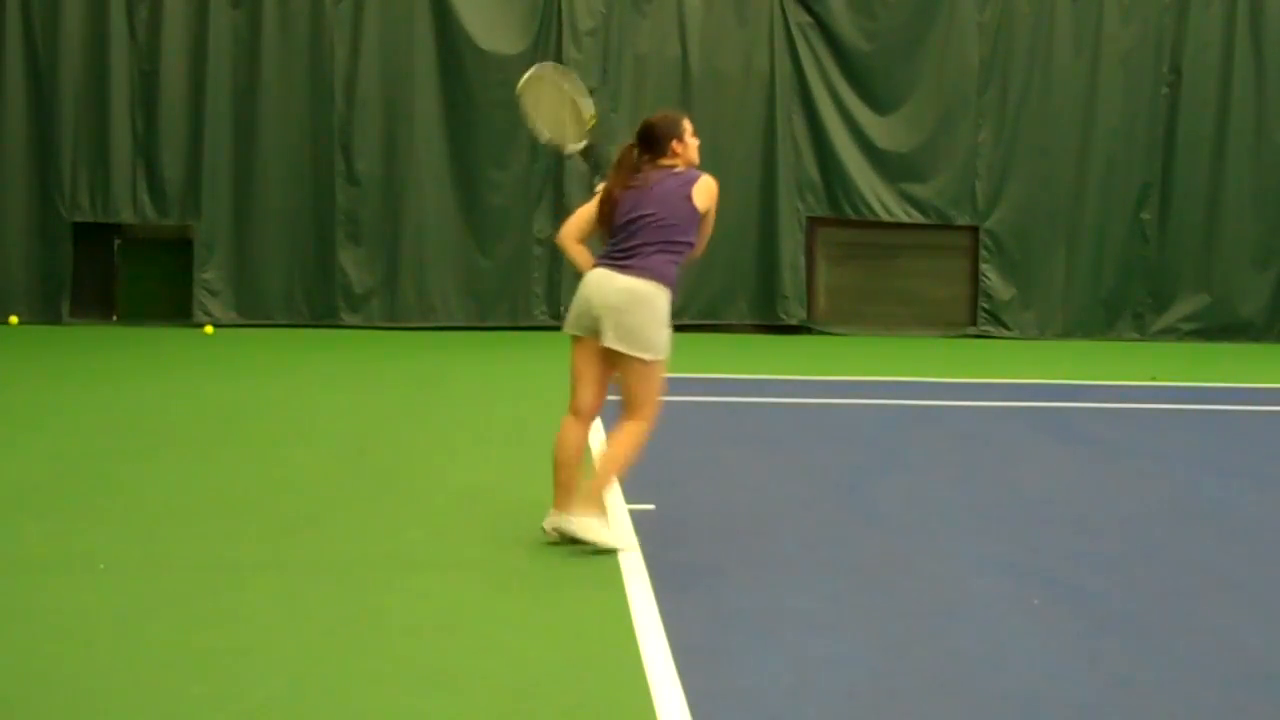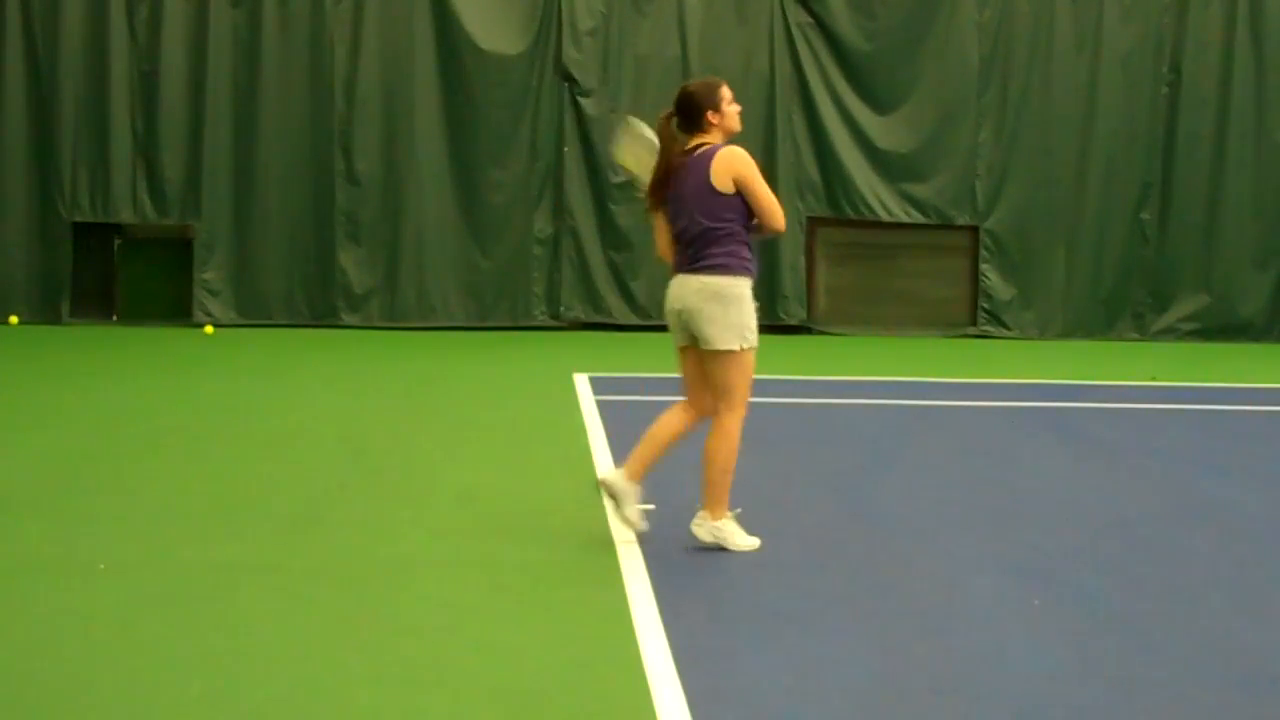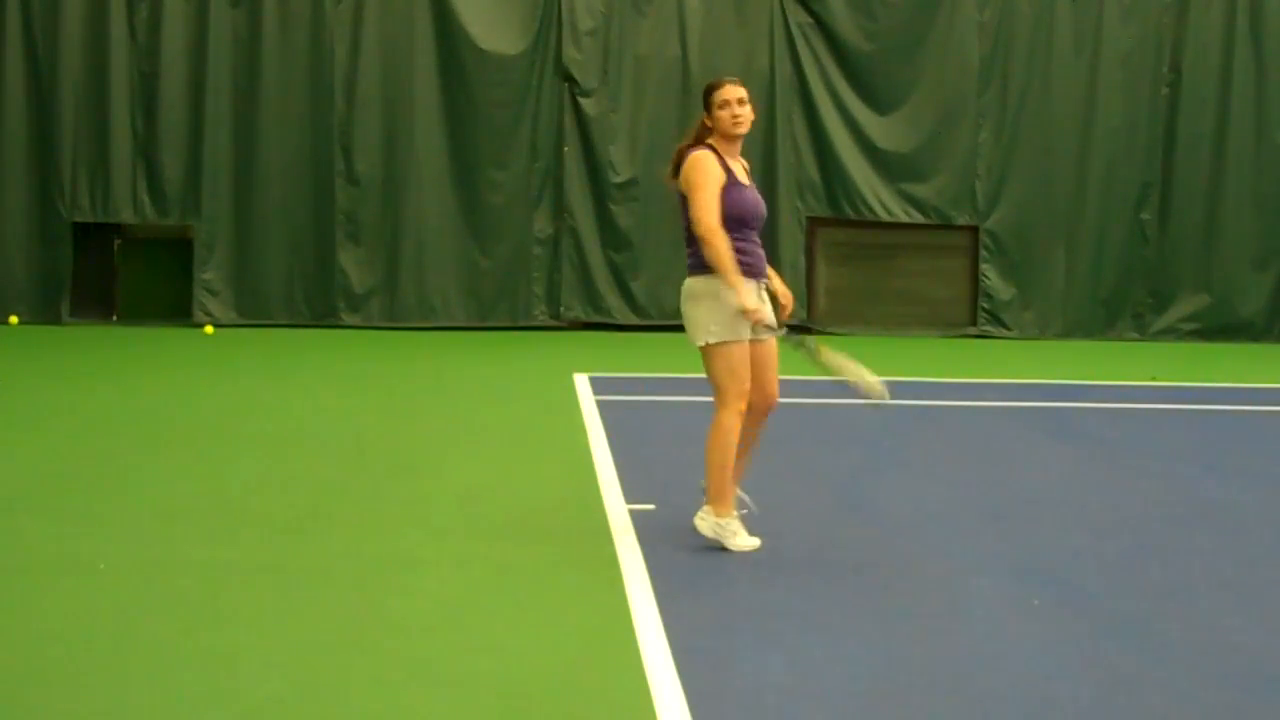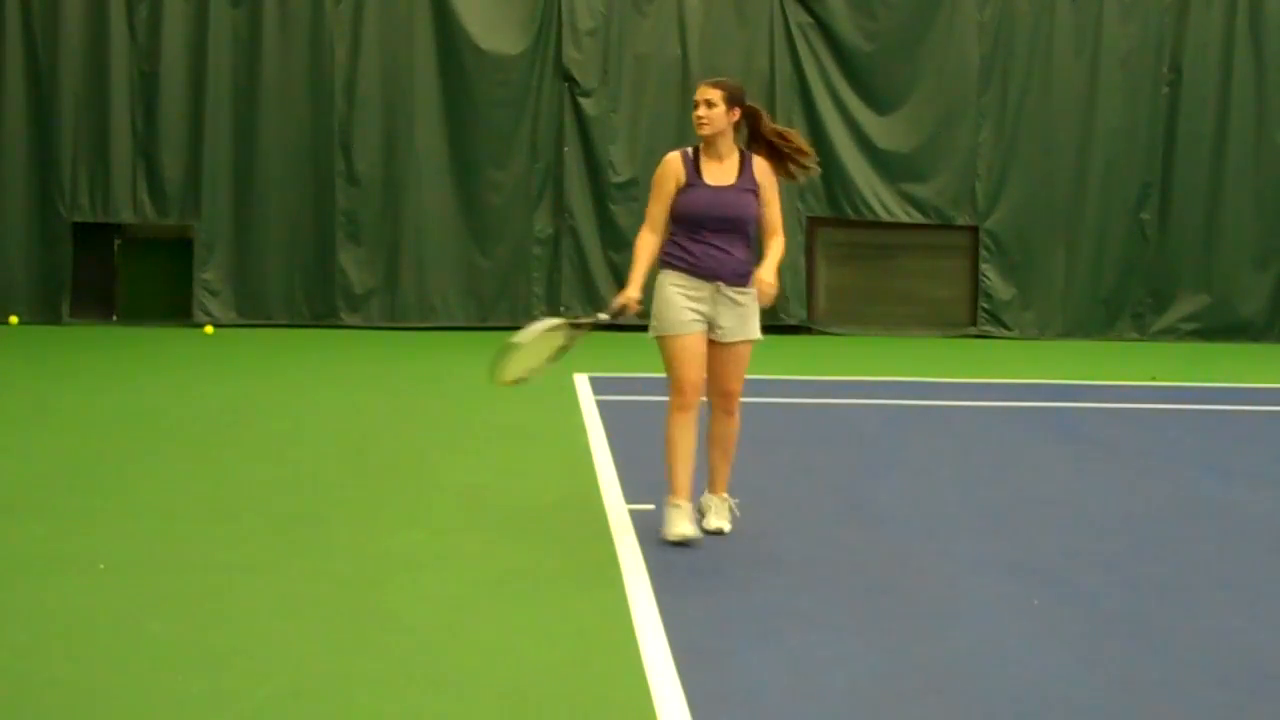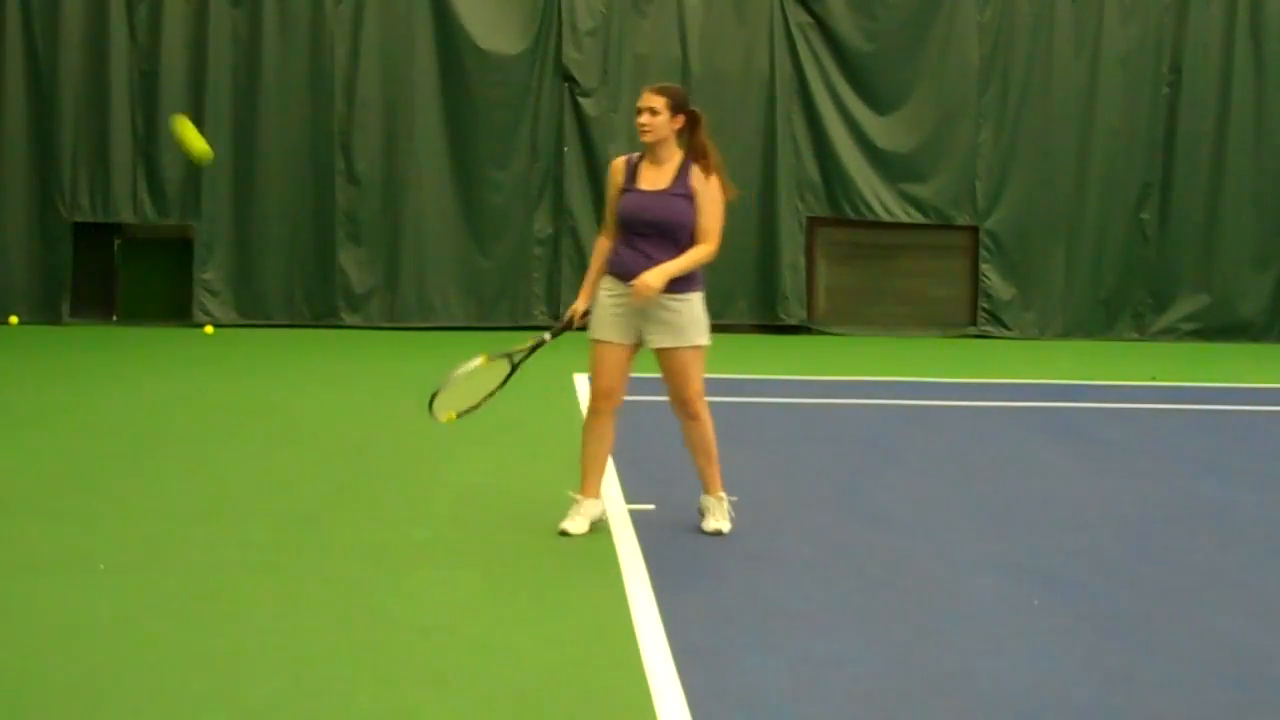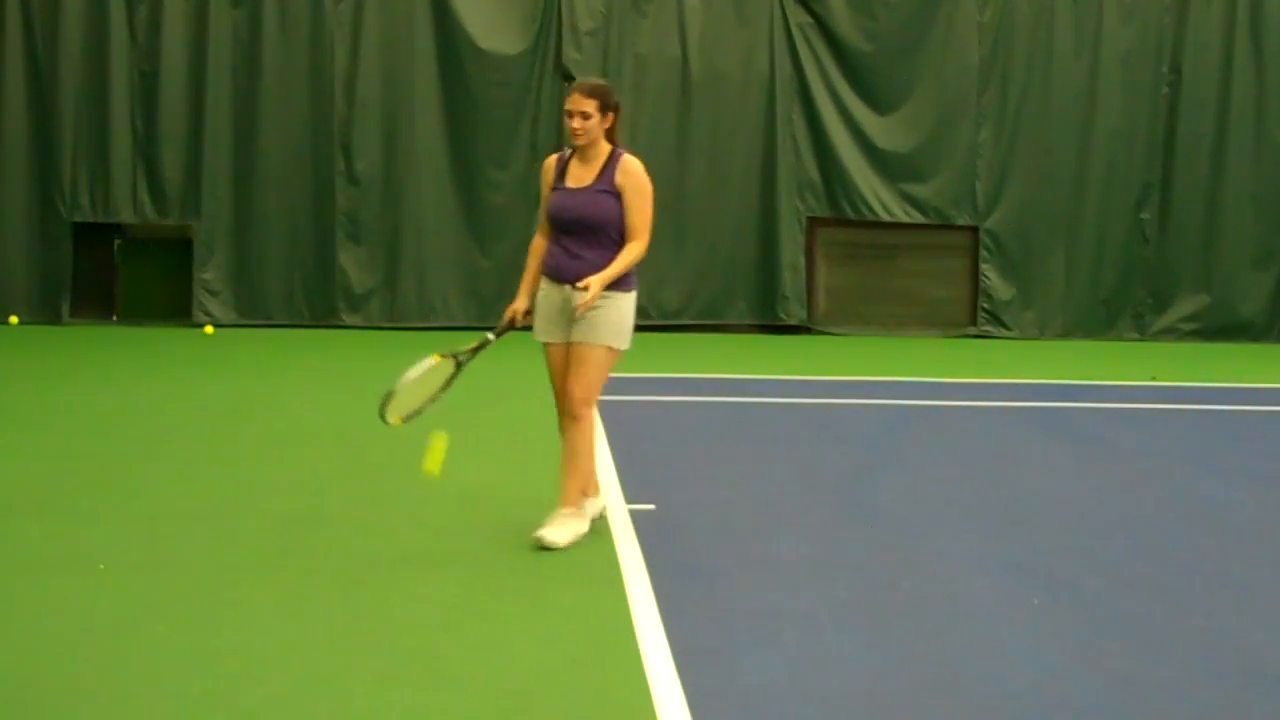
dt=0.4s
person 1, frame 1
left shoulder: (623, 185)
right shoulder: (704, 186)
left elbow: (568, 237)
right elbow: (692, 250)
left hip: (596, 291)
right hip: (643, 300)
left knee: (582, 409)
right knee: (640, 418)
left ankle: (565, 511)
right ankle: (585, 509)
person 1, frame 2
left shoulder: (674, 168)
right shoulder: (732, 158)
left elbow: (665, 245)
right elbow: (775, 221)
left hip: (684, 292)
right hip: (723, 292)
left knee: (697, 404)
right knee: (731, 411)
left ankle: (629, 475)
right ankle: (714, 518)
person 1, frame 3
left shoulder: (741, 166)
right shoulder: (700, 160)
right elbow: (708, 230)
left wrist: (771, 277)
right wrist: (741, 291)
left hip: (748, 293)
right hip: (717, 295)
left knee: (765, 398)
right knee: (734, 401)
left ankle: (726, 485)
right ankle: (718, 513)
person 1, frame 4
left shoulder: (760, 168)
right shoulder: (676, 164)
left elbow: (775, 234)
right elbow: (652, 230)
left wrist: (769, 268)
right wrist: (634, 284)
left hip: (736, 295)
right hip: (681, 289)
left knee: (727, 399)
right knee: (685, 395)
left ankle: (717, 496)
right ankle: (679, 505)
person 1, frame 5
left shoulder: (701, 175)
right shoulder: (620, 169)
left elbow: (707, 246)
right elbow: (607, 236)
left wrist: (661, 274)
right wrist: (584, 293)
left hip: (676, 303)
right hip: (616, 297)
left knee: (691, 405)
right knee: (602, 401)
left ankle: (714, 496)
right ankle: (588, 499)
person 1, frame 6
left shoulder: (628, 169)
right shoulder: (554, 166)
left elbow: (638, 241)
left wrist: (604, 276)
right wrist: (524, 293)
left hip: (607, 300)
right hip: (554, 295)
left knee: (579, 404)
right knee: (567, 405)
left ankle: (567, 511)
right ankle: (590, 496)
